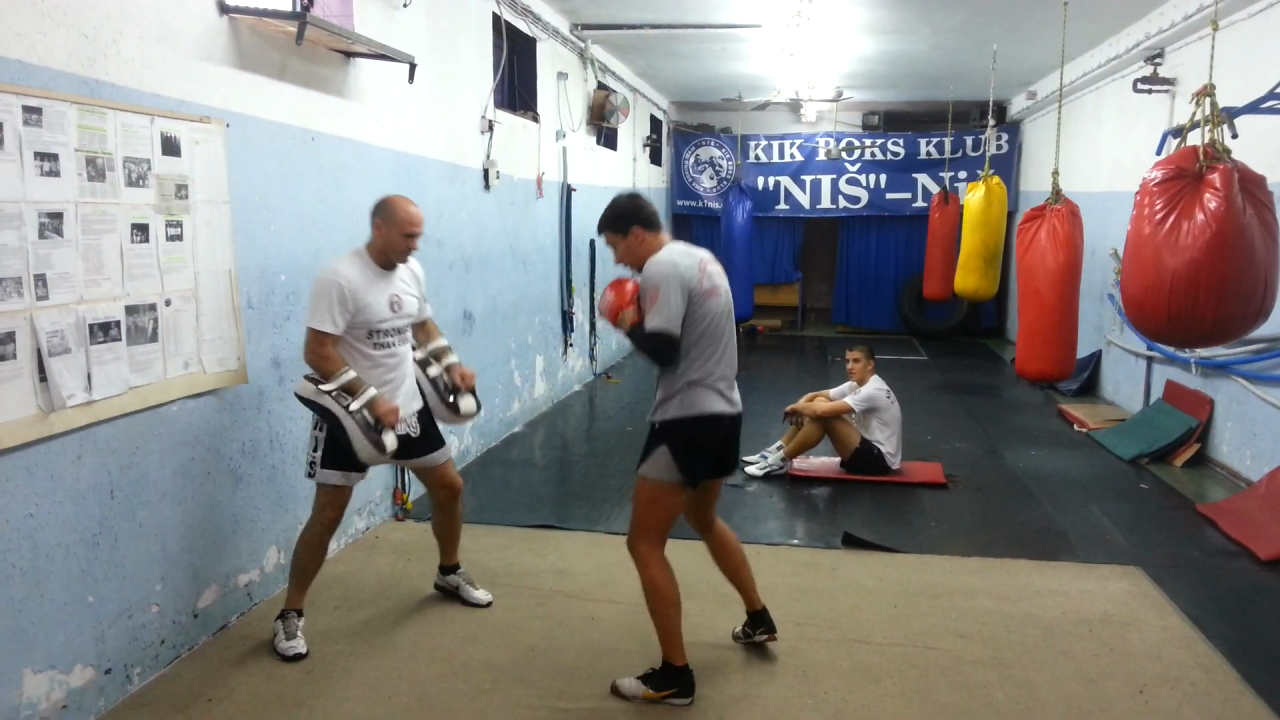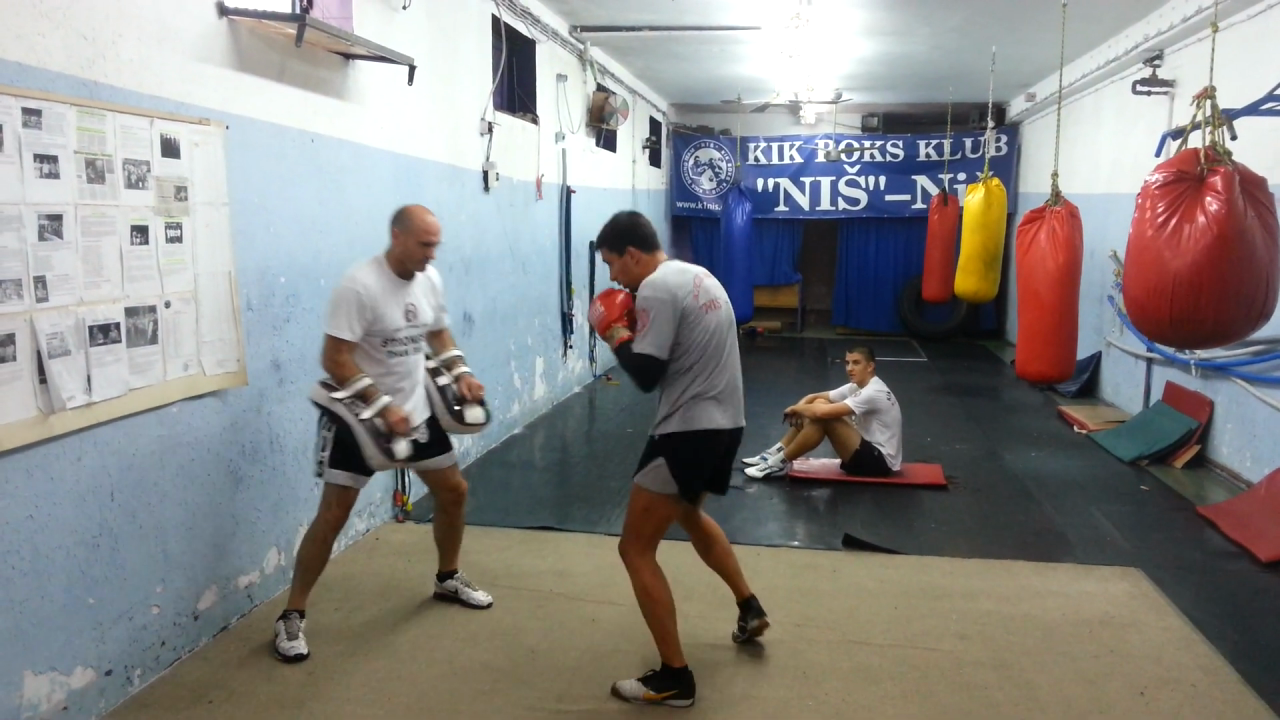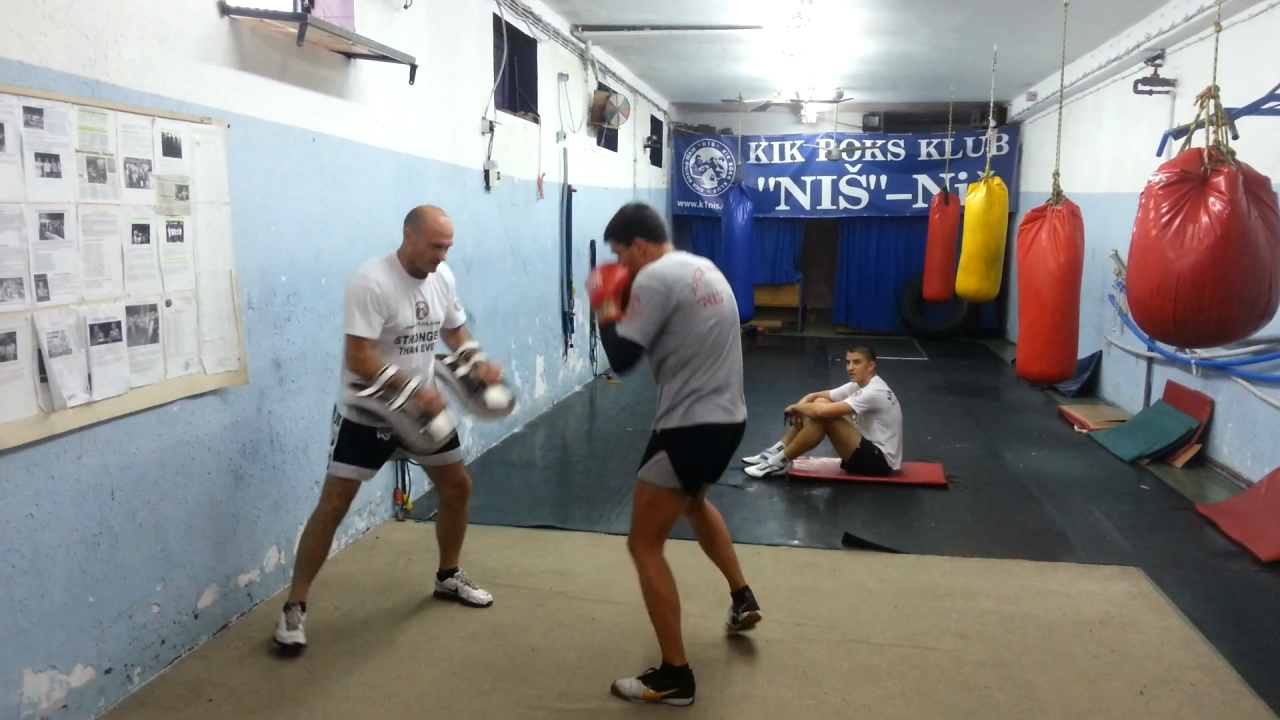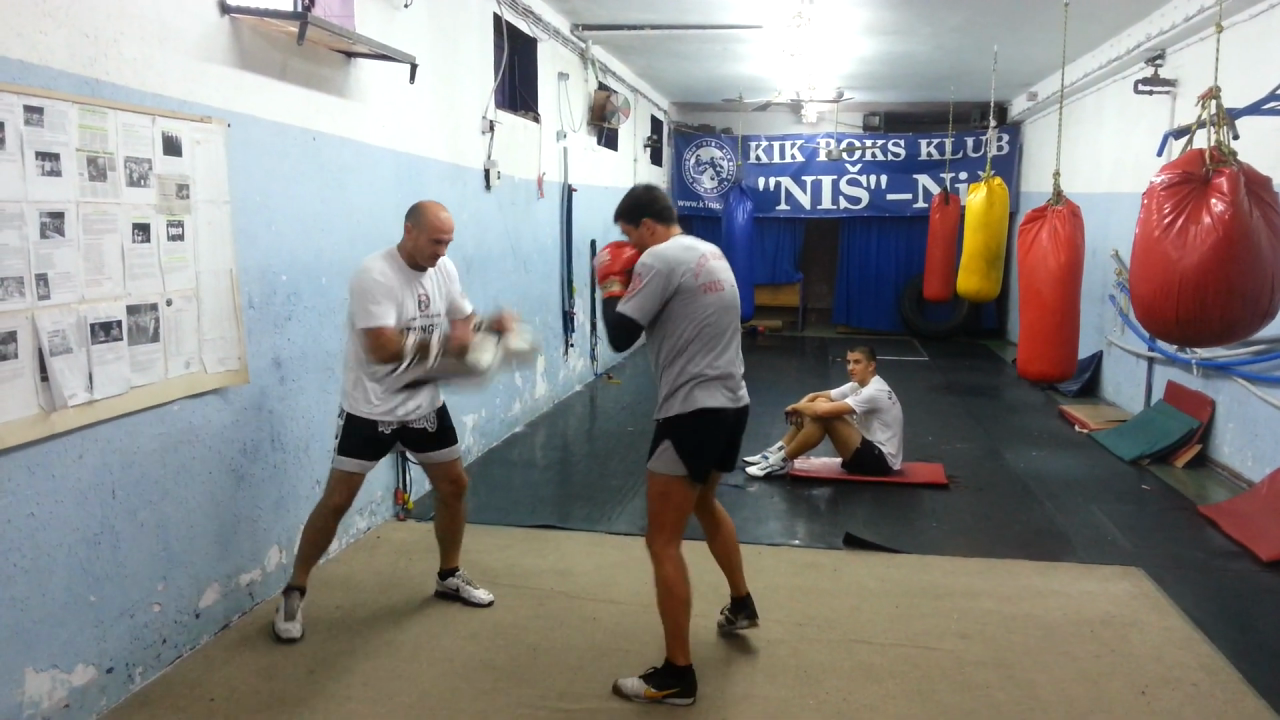
dt=0.1s
person 1, frame 1
left shoulder: (663, 267)
right shoulder: (700, 258)
left elbow: (661, 349)
left wrist: (626, 321)
right wrist: (642, 315)
left hip: (686, 419)
right hip: (725, 412)
left knee: (644, 544)
right knee: (705, 520)
left ankle: (675, 674)
right ankle: (758, 619)
person 1, frame 2
left shoulder: (657, 289)
right shoulder: (698, 275)
left elbow: (646, 373)
left wrist: (612, 334)
right wrist: (635, 324)
left hip: (688, 432)
right hip: (727, 425)
left knee: (636, 550)
right knee: (691, 514)
left ankle: (674, 676)
right ankle: (748, 607)
person 1, frame 3
left shoulder: (654, 278)
right shoulder: (703, 268)
left elbow: (622, 359)
left wrist: (607, 311)
right wrist: (629, 305)
left hip: (690, 426)
right hip: (729, 419)
left knee: (644, 546)
right knee: (694, 500)
left ankle: (674, 675)
right ankle: (742, 597)
person 1, frame 4
left shoulder: (660, 259)
right shoulder: (711, 253)
left elbow: (621, 335)
left wrist: (611, 289)
right wrist: (634, 284)
left hip: (690, 413)
right hip: (731, 405)
left knee: (663, 540)
right knee: (705, 503)
left ankle: (677, 674)
right ankle: (741, 603)
person 2, frame 1
left shoulder: (411, 271)
right shoulder: (339, 277)
right elbow: (317, 353)
left wrist: (450, 365)
right wrist: (367, 401)
left hip: (406, 406)
left knee: (449, 487)
right knee: (326, 516)
left ankle: (449, 573)
right ankle: (290, 615)
person 2, frame 2
left shoulder: (430, 279)
right shoulder: (358, 285)
left elbow: (438, 335)
right elbow: (334, 360)
left wrist: (461, 376)
right wrist: (380, 408)
left hip: (412, 412)
left knee: (453, 491)
right knee: (332, 515)
left ankle: (448, 578)
right ankle: (292, 615)
person 2, frame 3
left shoulder: (442, 277)
right shoulder: (371, 282)
left elbow: (455, 331)
right elbow: (357, 359)
left wrist: (478, 365)
right wrist: (412, 393)
left hip: (423, 407)
right hip: (366, 413)
left knee: (458, 487)
right knee: (333, 506)
left ankle: (449, 577)
right ankle: (294, 607)
person 2, frame 4
left shoulder: (443, 270)
right shoulder: (374, 274)
left elbow: (465, 320)
right elbow: (381, 348)
left wrist: (493, 324)
right wrist: (441, 342)
left hip: (425, 404)
right hip: (370, 408)
left knee: (454, 484)
right knee: (337, 499)
left ankle: (450, 576)
right ankle: (295, 592)
